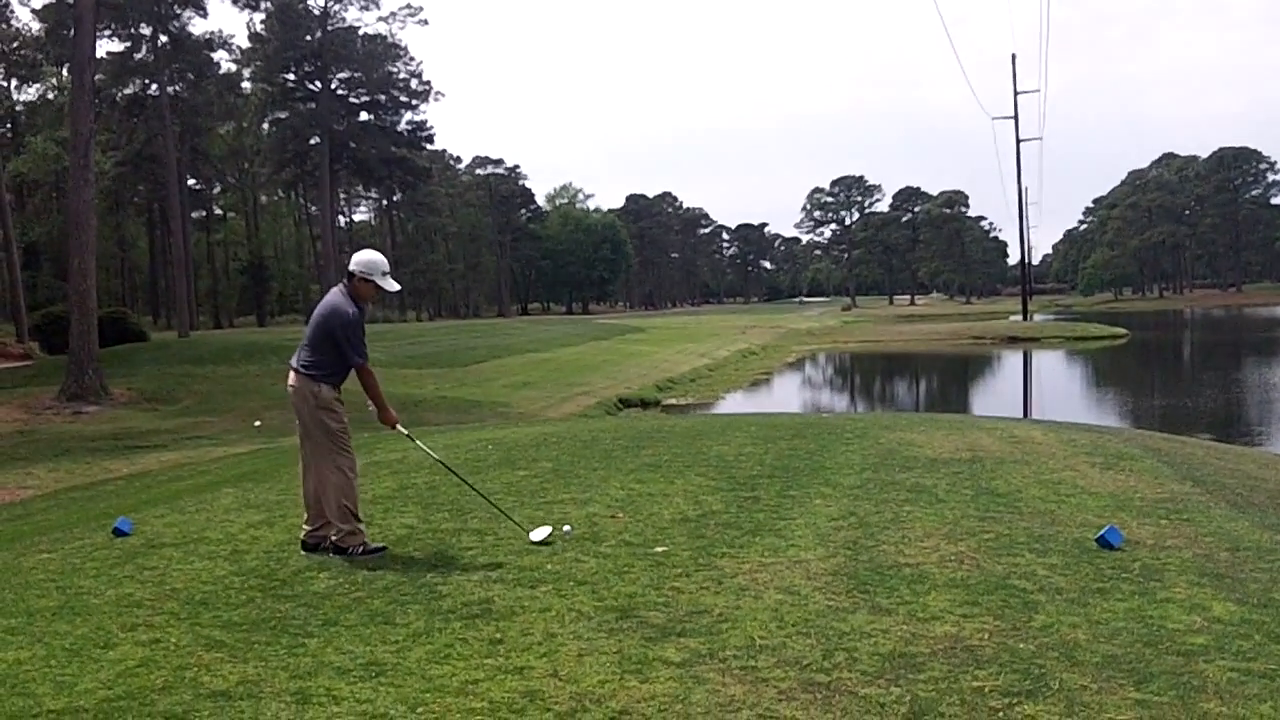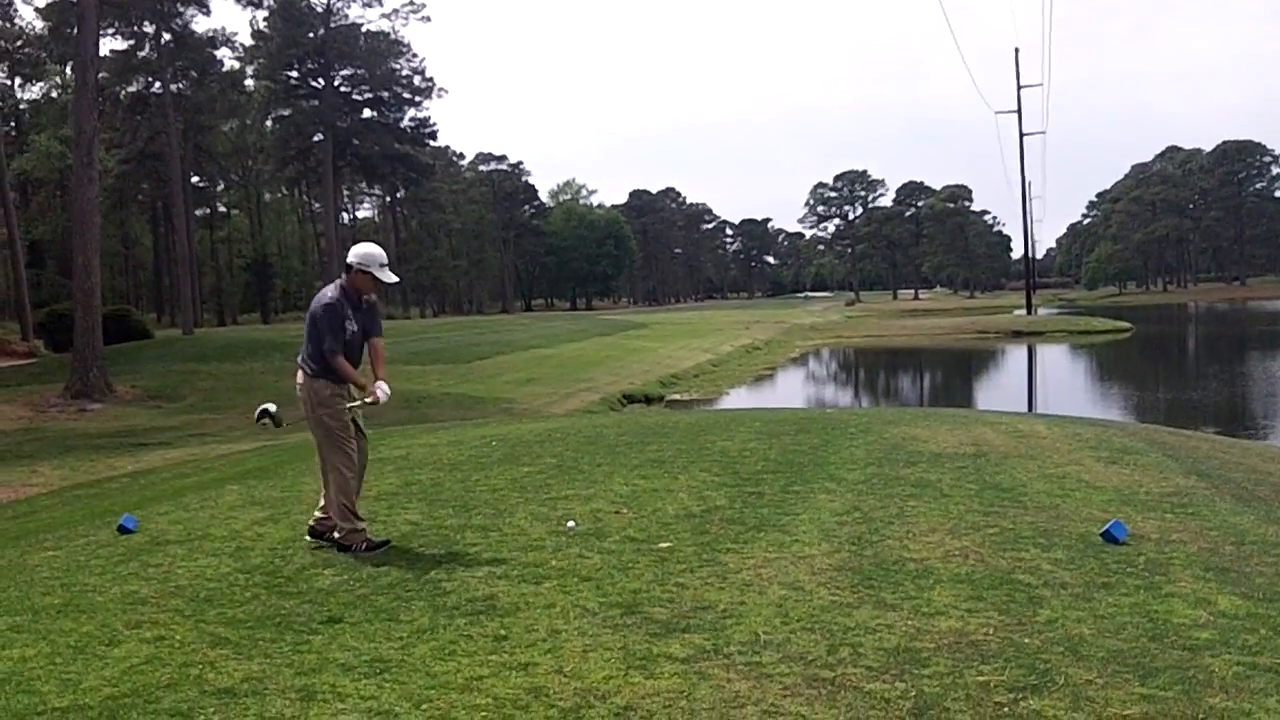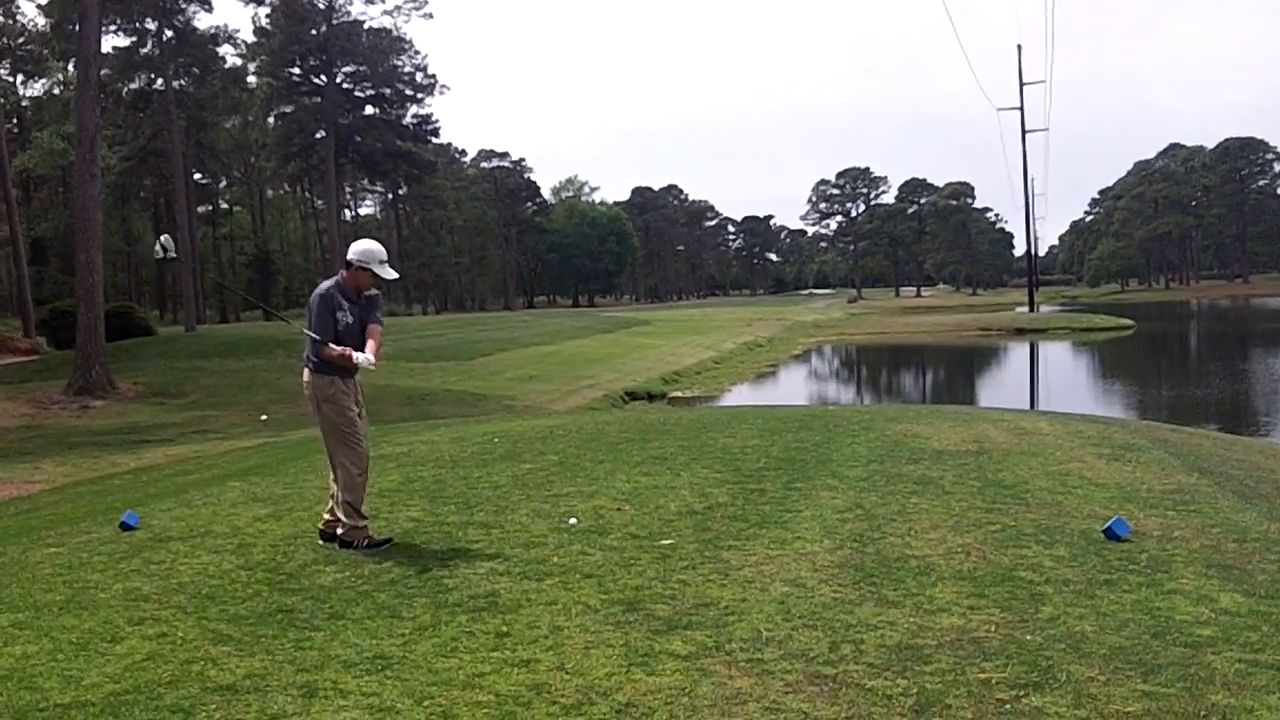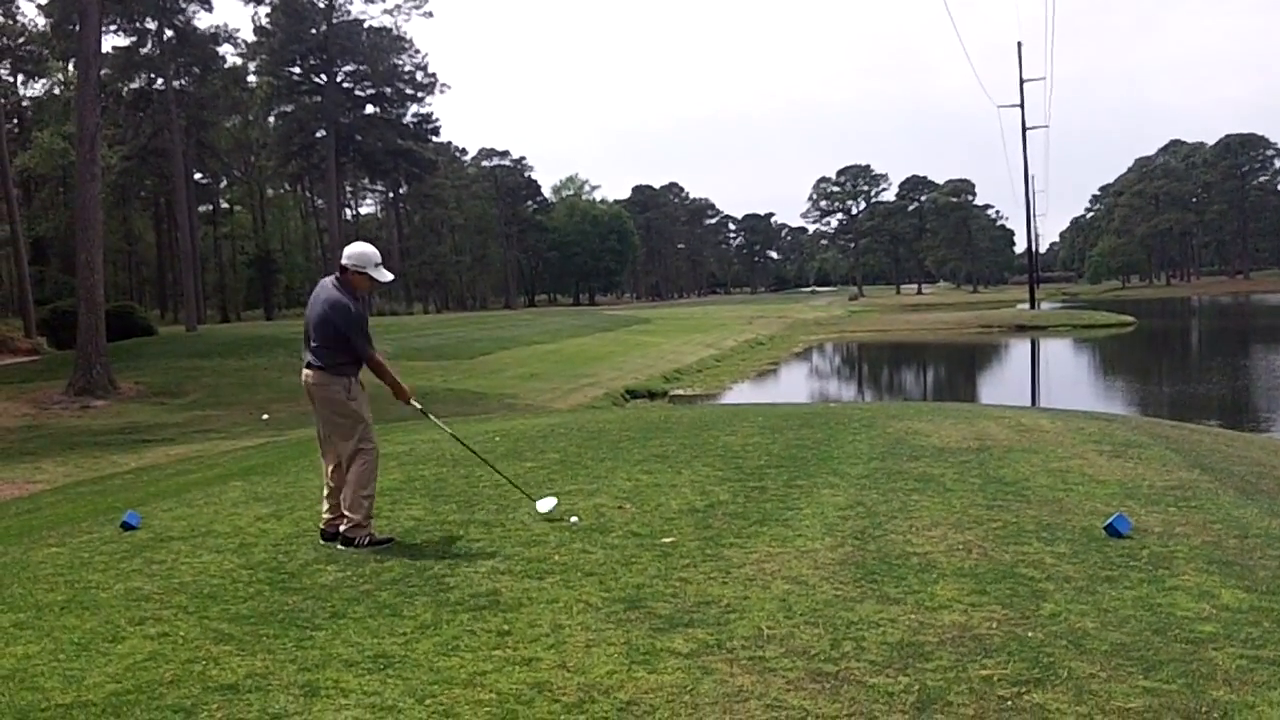
dt=0.3s
person 1, frame 1
left shoulder: (344, 299)
right shoulder: (345, 314)
left elbow: (359, 355)
right elbow: (360, 366)
left wrist: (377, 400)
right wrist: (383, 408)
left hip: (310, 385)
right hip: (316, 390)
left knee: (317, 465)
right knee: (339, 464)
left ankle: (316, 534)
right ankle: (347, 539)
person 1, frame 2
left shoulder: (367, 303)
right shoulder: (330, 303)
left elbow: (375, 344)
right elbow: (334, 357)
left wrist: (380, 382)
right wrist: (363, 387)
left hip: (339, 385)
right hip: (321, 386)
left knee: (356, 454)
right knee: (342, 460)
left ankle: (324, 523)
right ankle: (349, 536)
person 1, frame 3
left shoulder: (370, 298)
right shoulder: (325, 296)
left elbow: (374, 331)
right elbow: (322, 347)
left wrist: (367, 356)
right wrist: (349, 356)
left hip: (346, 381)
right hip: (326, 382)
left knee: (352, 455)
right knee: (351, 456)
left ankle: (332, 524)
right ankle: (352, 532)
person 1, frame 4
left shoulder: (328, 284)
right shoulder: (345, 308)
right elbow: (367, 356)
left wrist: (392, 377)
right wrist: (395, 385)
left hip: (319, 377)
right hip: (335, 383)
left knee: (336, 455)
right knee: (362, 451)
left ankle: (333, 523)
right ankle: (355, 530)
